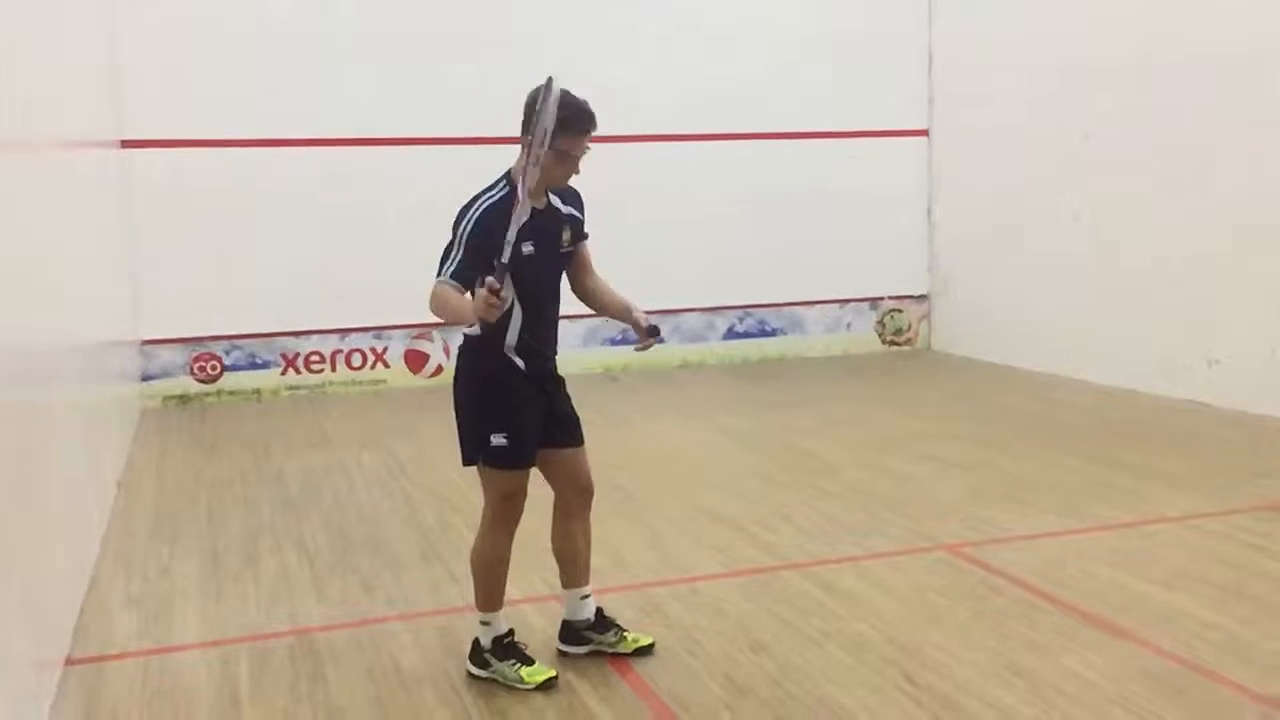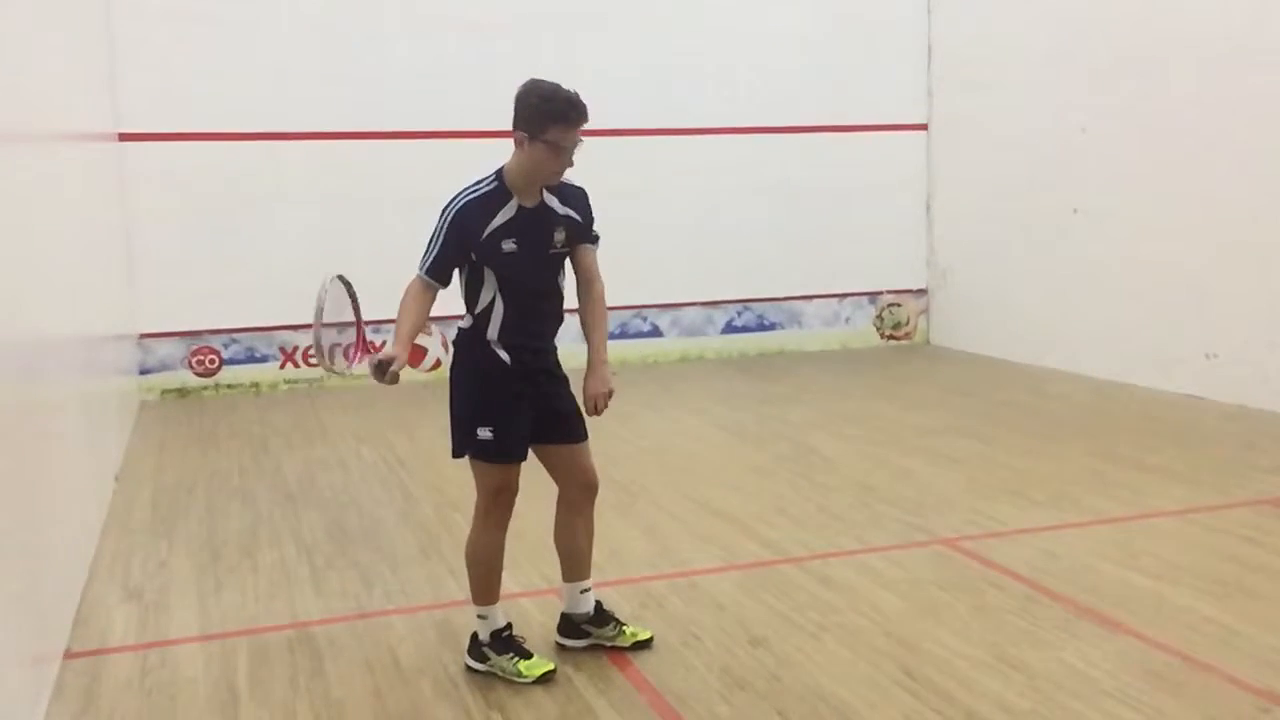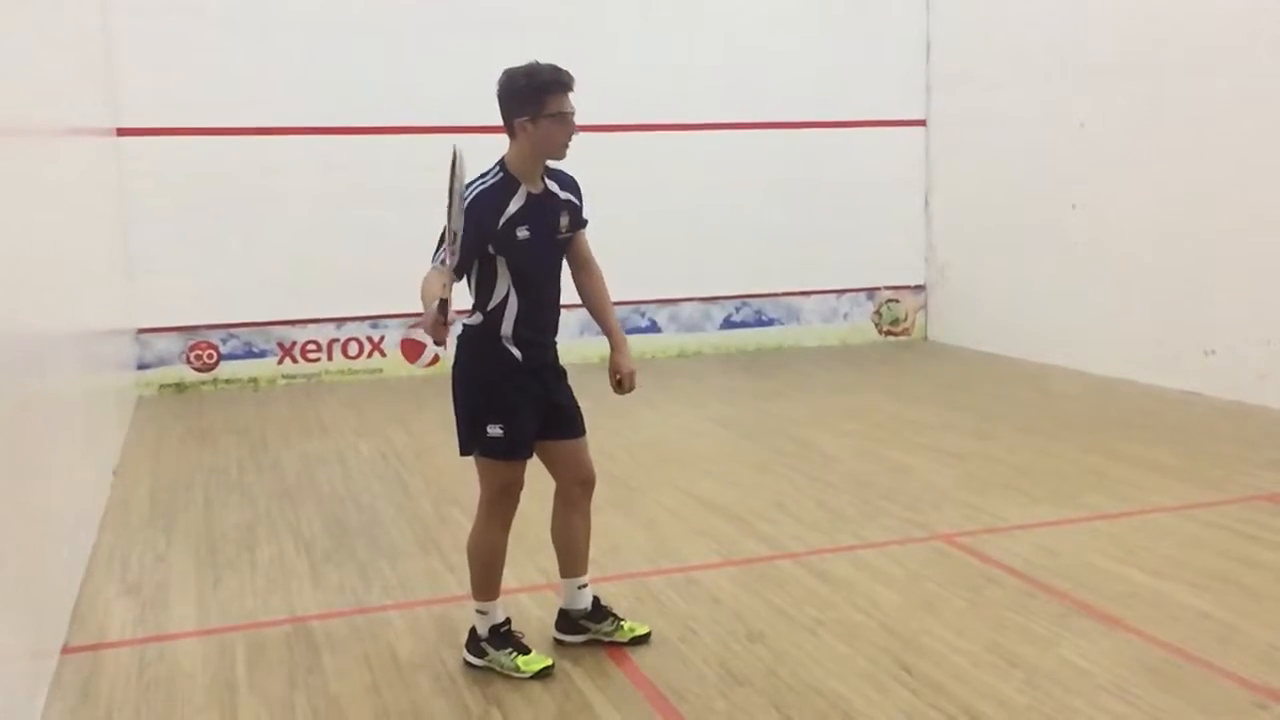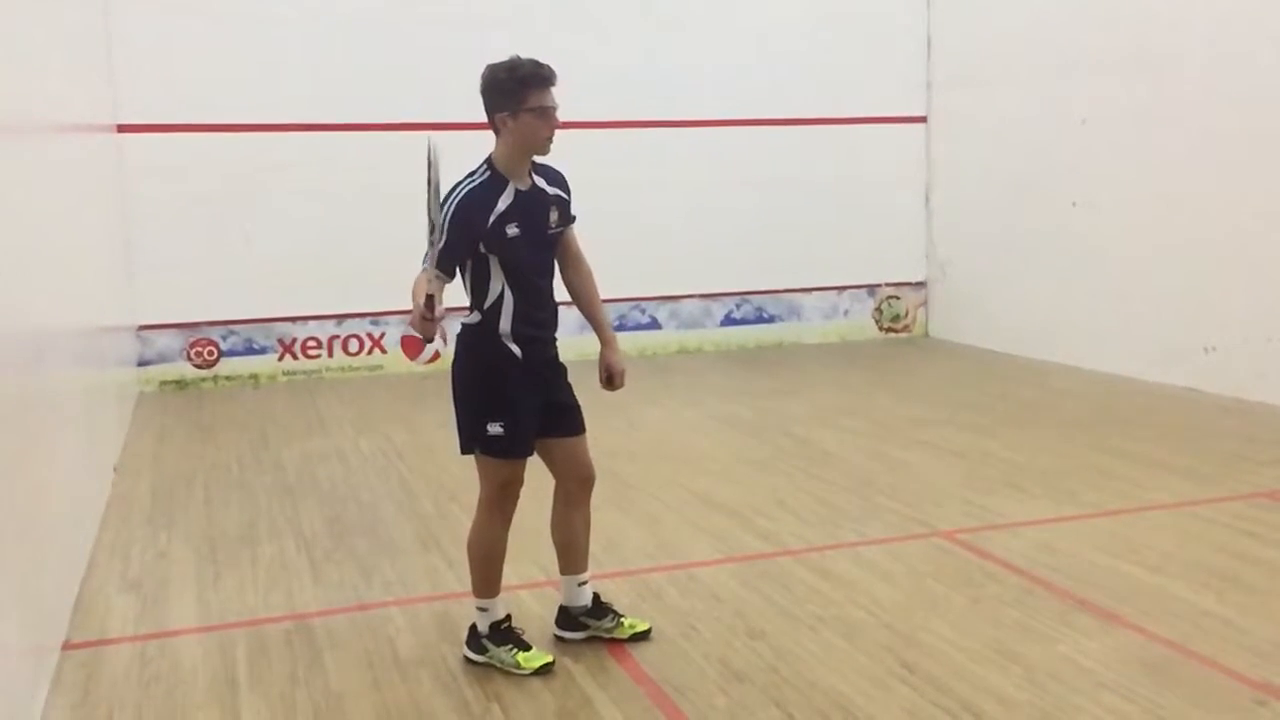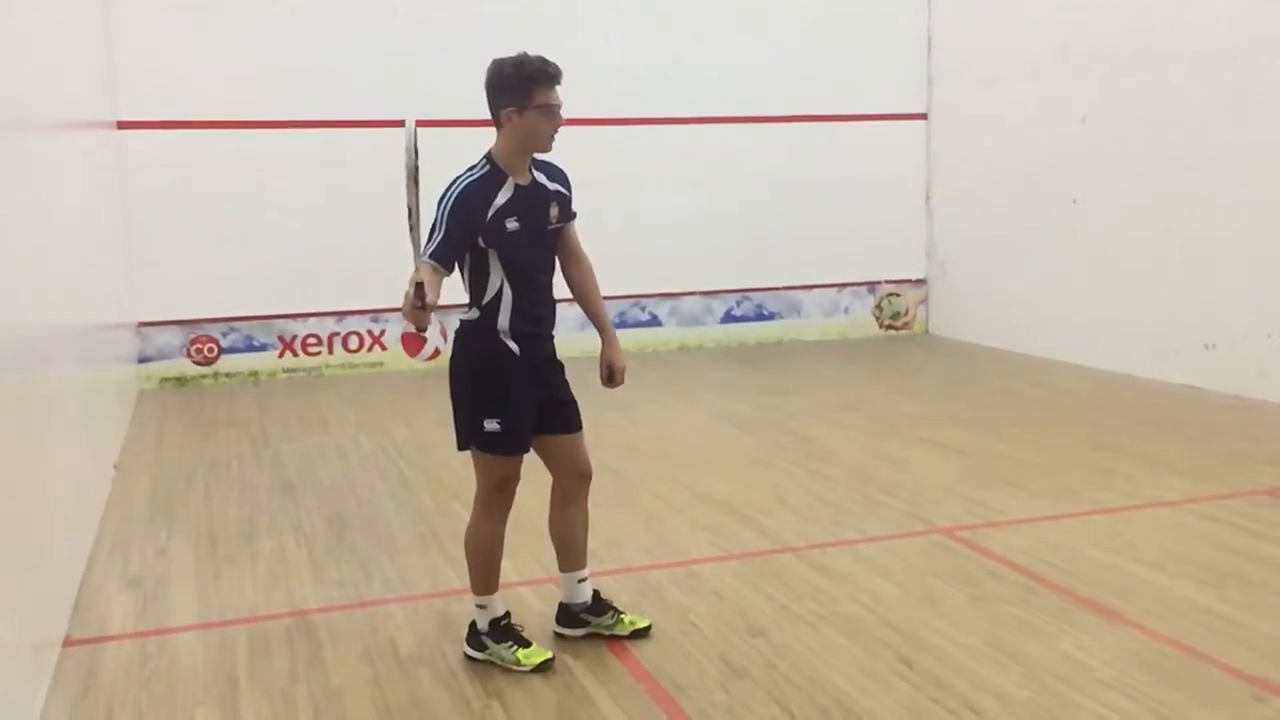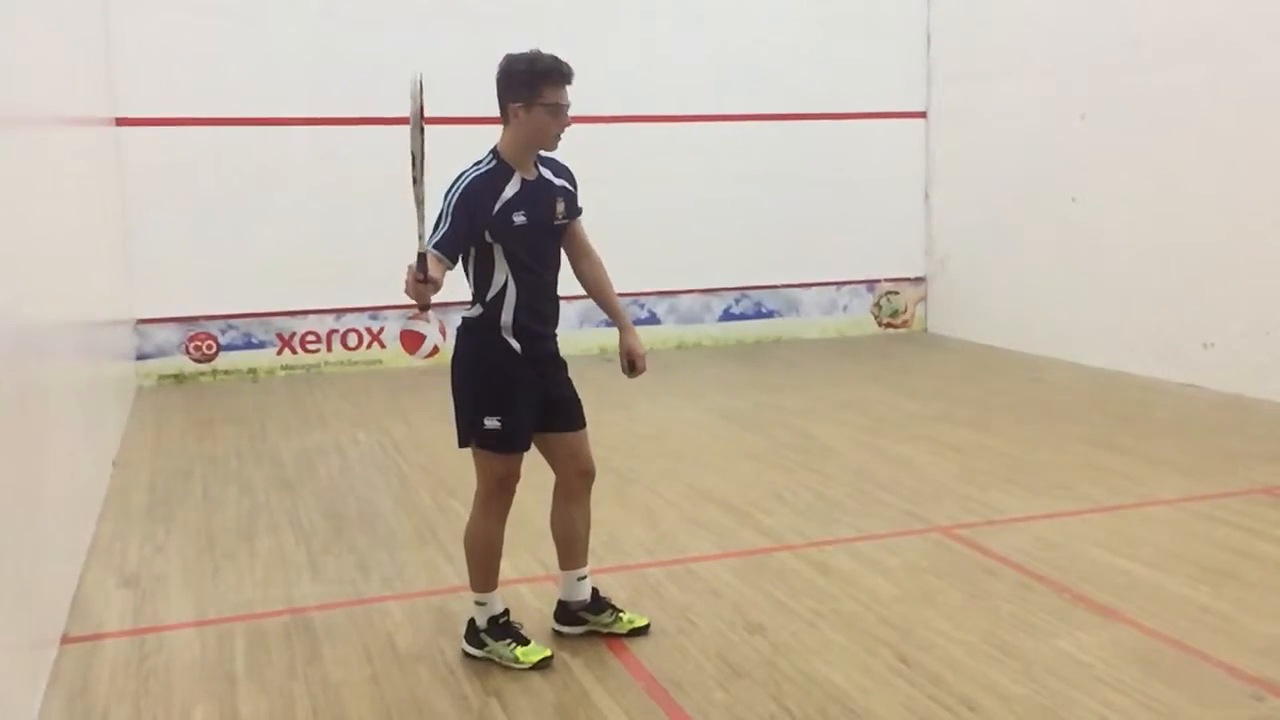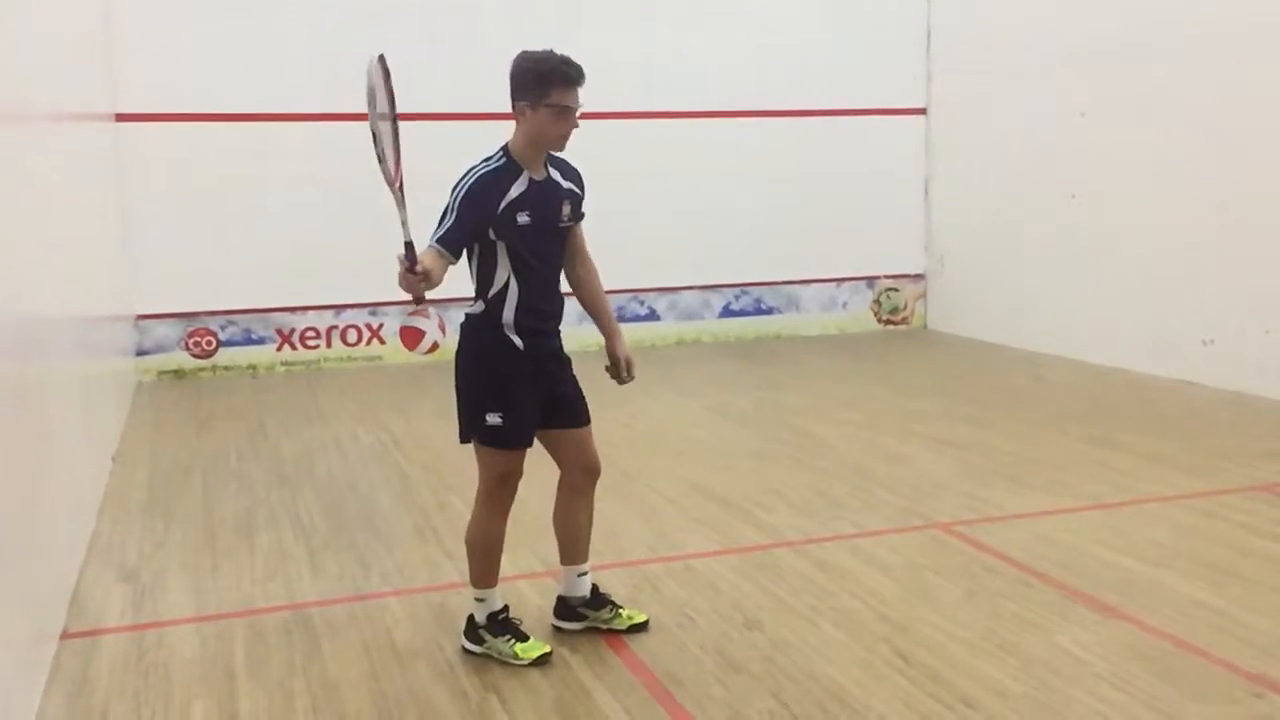
dt=0.7s
person 1, frame 1
left shoulder: (569, 204)
right shoulder: (486, 214)
left elbow: (584, 278)
right elbow: (442, 292)
left wrist: (628, 310)
right wrist: (471, 310)
left hip: (542, 372)
right hip: (494, 379)
left knee: (577, 488)
right knee: (505, 506)
left ankle: (581, 619)
right ankle: (490, 644)
person 1, frame 2
left shoulder: (573, 202)
right shoulder: (470, 210)
left elbow: (589, 283)
right elbow: (426, 283)
left wrist: (599, 365)
right wrist: (400, 345)
left hip: (544, 366)
right hip: (488, 372)
left knee: (581, 483)
right knee: (497, 501)
left ankle: (580, 613)
right ankle: (489, 636)
person 1, frame 3
left shoulder: (565, 189)
right shoulder: (481, 200)
left elbow: (584, 268)
right elbow: (440, 274)
left wrist: (617, 344)
right wrist: (437, 309)
left hip: (543, 361)
right hip: (492, 367)
left knee: (578, 478)
right knee: (501, 497)
left ankle: (579, 608)
right ankle: (487, 633)
person 1, frame 4
left shoulder: (553, 184)
right shoulder: (470, 199)
left elbow: (572, 263)
right elbow: (434, 272)
left wrist: (607, 339)
right wrist: (426, 304)
left hip: (542, 358)
right hip: (492, 366)
left knee: (578, 476)
right knee: (501, 495)
left ankle: (579, 605)
right ankle: (488, 630)
person 1, frame 5
left shoulder: (554, 181)
right shoulder: (469, 194)
left elbow: (573, 260)
right elbow: (432, 265)
left wrist: (608, 336)
right wrist: (422, 298)
left hip: (539, 355)
right hip: (489, 361)
left knee: (575, 472)
right knee: (497, 491)
left ankle: (579, 603)
right ankle: (488, 626)
person 1, frame 6
left shoulder: (559, 178)
right shoulder: (475, 188)
left elbow: (582, 255)
right elbow: (438, 259)
left wrist: (624, 325)
right wrist: (424, 281)
left hip: (542, 353)
right hip: (492, 359)
left knee: (578, 470)
right knee: (497, 488)
left ankle: (576, 600)
right ankle: (486, 624)
person 1, frame 7
left shoulder: (568, 180)
right shoulder: (482, 184)
right elbow: (440, 253)
left wrist: (612, 335)
right wrist: (421, 274)
left hip: (547, 350)
right hip: (495, 355)
left knee: (582, 467)
right knee: (499, 485)
left ankle: (577, 599)
right ankle: (485, 620)
